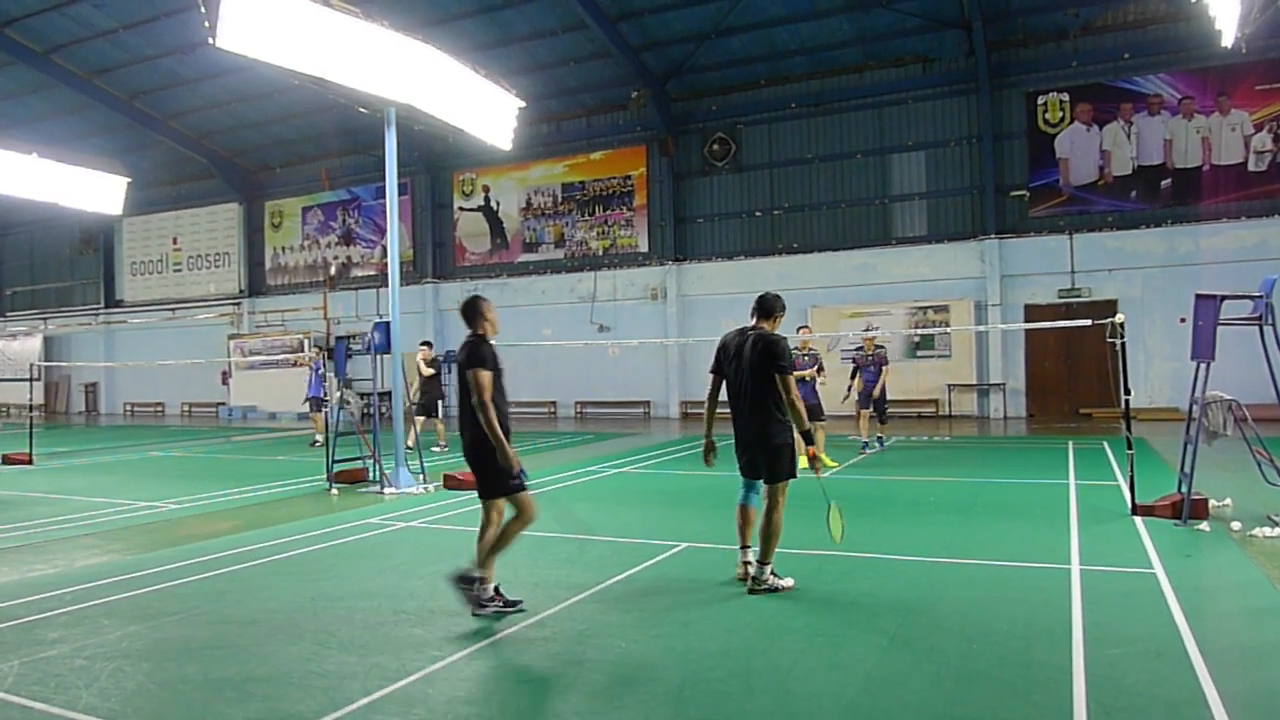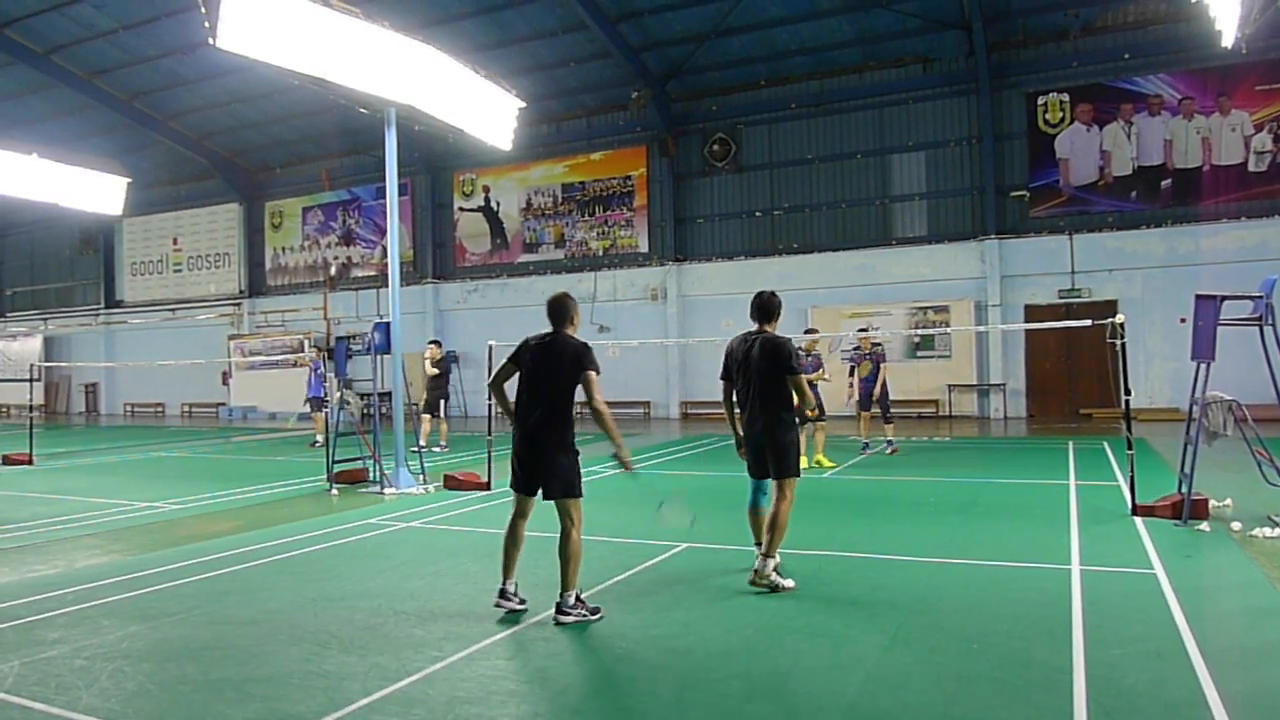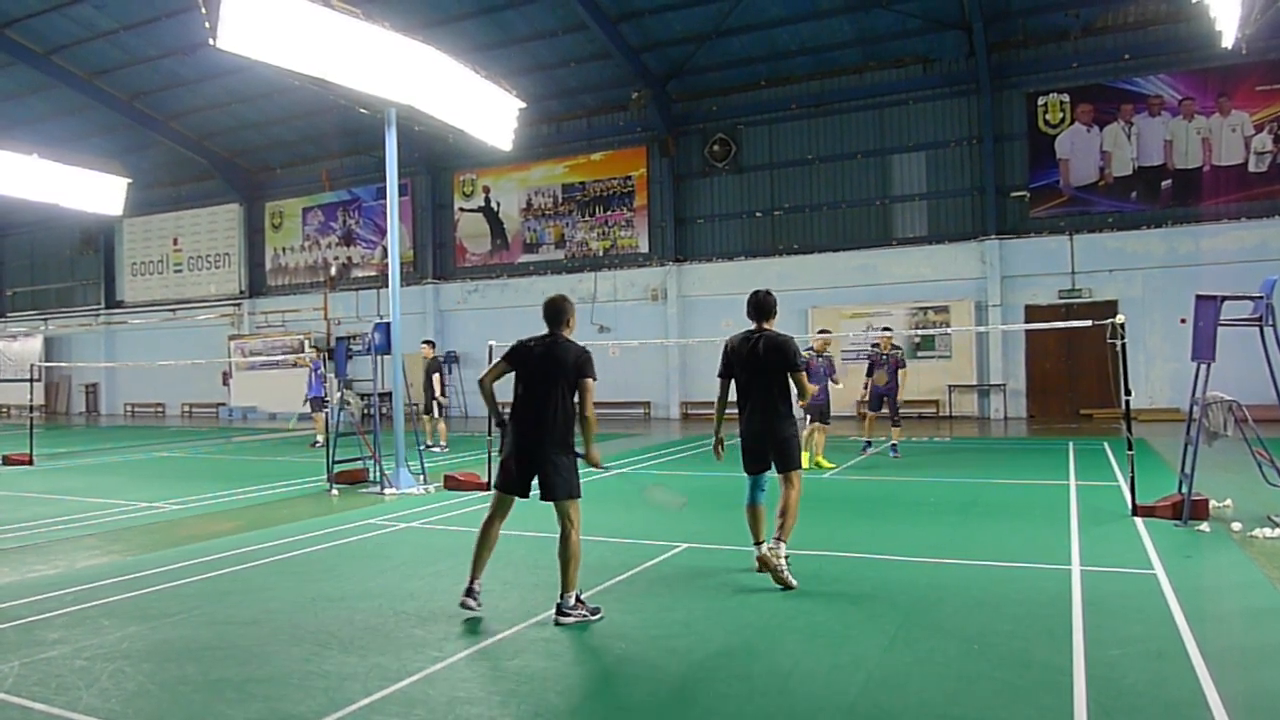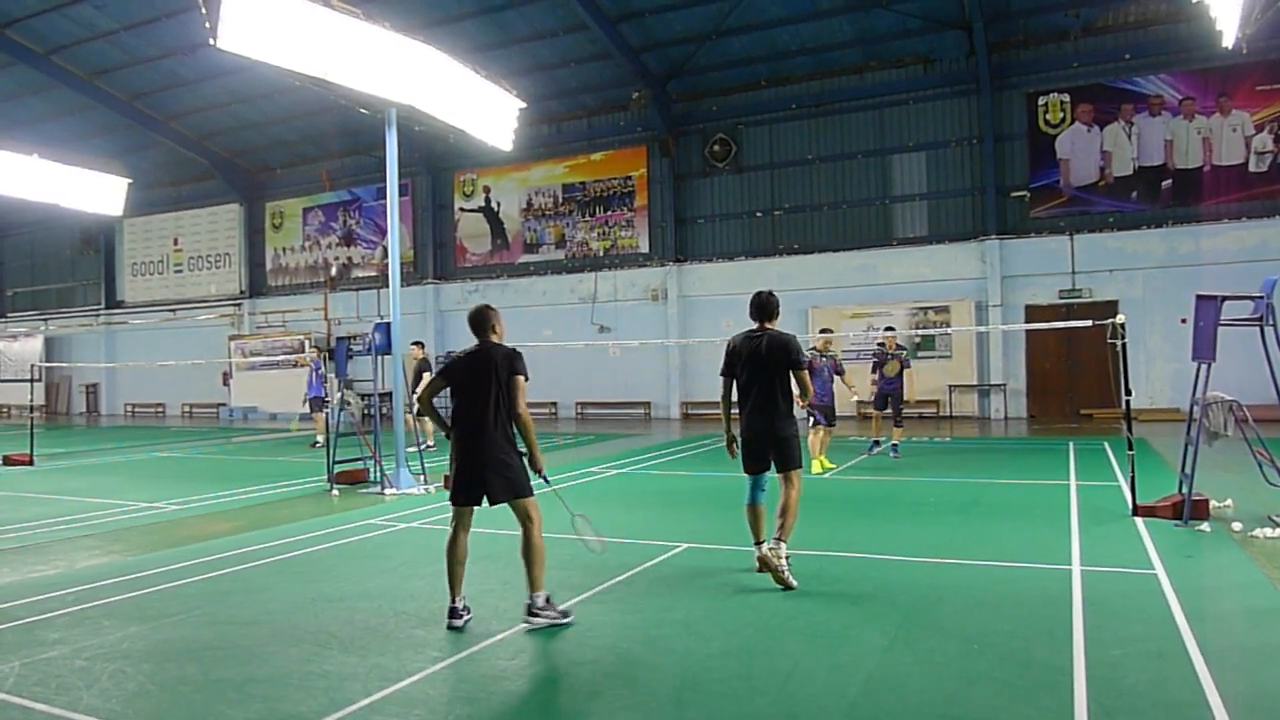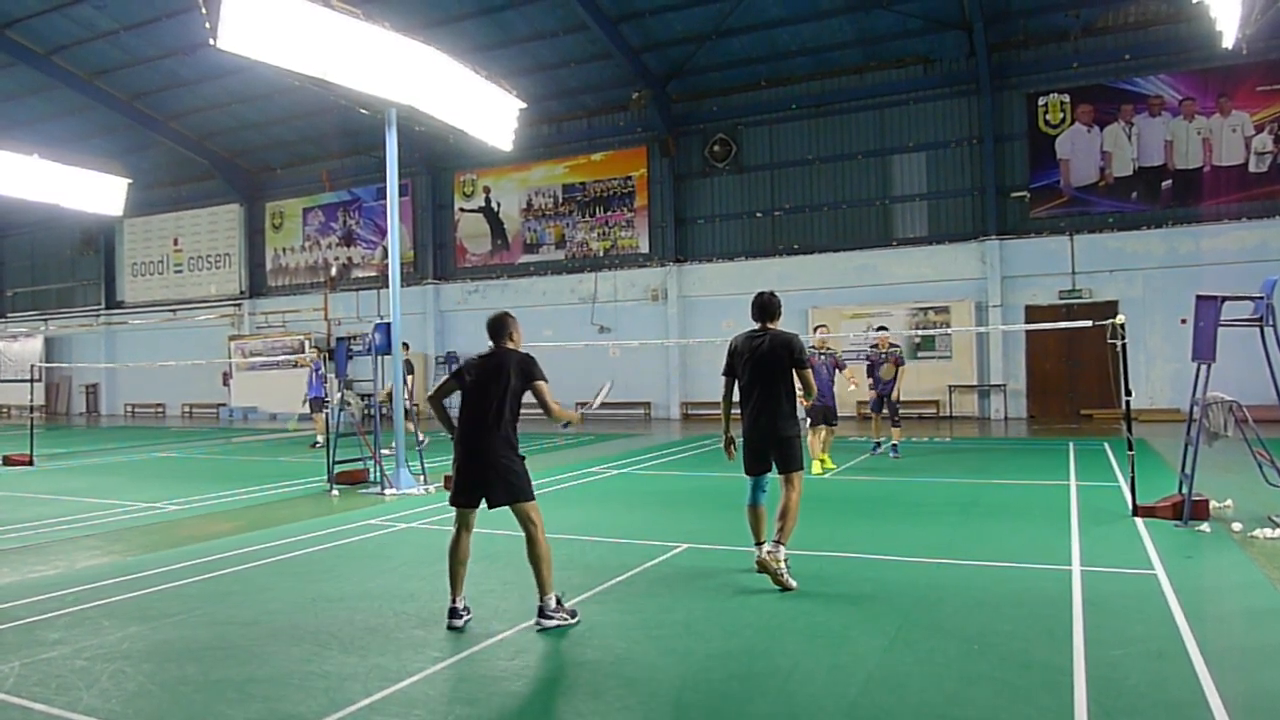
dt=0.5s
person 1, frame 1
left shoulder: (472, 348)
right shoulder: (480, 347)
right elbow: (482, 401)
right wrist: (502, 445)
left hip: (480, 445)
right hip: (489, 446)
left knee: (493, 516)
right knee: (526, 512)
left ankle: (486, 593)
right ankle: (473, 575)
person 1, frame 2
left shoulder: (529, 345)
right shoulder: (579, 351)
left elbow: (494, 385)
right elbow: (595, 403)
right wrist: (619, 446)
left hip: (524, 443)
right hip: (556, 446)
left knee: (519, 515)
right knee: (572, 522)
left ankle: (507, 589)
right ankle: (568, 602)
person 1, frame 3
left shoulder: (524, 348)
right shoulder: (579, 355)
left elbow: (485, 381)
right elbow: (586, 412)
left wrist: (500, 420)
right wrist: (589, 448)
left hip: (518, 444)
right hip: (556, 448)
left knee: (496, 515)
right knee: (570, 524)
left ankle: (473, 588)
right ankle: (569, 604)
person 1, frame 4
left shoulder: (458, 361)
right shoulder: (510, 357)
left elbow: (424, 398)
right elbow: (519, 410)
left wrist: (449, 430)
right wrist: (535, 450)
left hip: (464, 453)
right hip: (500, 452)
left knee: (460, 527)
right knee: (531, 522)
left ankle: (457, 606)
right ankle: (538, 602)
person 1, frame 5
left shoulder: (471, 364)
right shoulder: (524, 362)
left elbow: (434, 398)
right elbow: (550, 409)
left wrist: (455, 432)
right wrist: (572, 416)
left hip: (466, 453)
right hip: (501, 453)
left knee: (463, 528)
right knee: (534, 526)
left ankle: (457, 606)
right ankle: (548, 606)
person 2, frame 1
left shoulder: (727, 341)
right shoulder: (775, 343)
left elbow: (712, 394)
right elbow: (791, 398)
left wrist: (708, 436)
right wrist: (809, 442)
left hip: (743, 434)
right hip: (773, 434)
left knee: (749, 488)
right knee: (775, 499)
left ankle: (745, 560)
right ankle: (762, 575)
person 2, frame 2
left shoulder: (734, 345)
right shoulder: (781, 346)
left elbow: (726, 397)
right elbow: (804, 395)
left wrist: (736, 432)
right wrist: (810, 407)
left hip: (752, 432)
right hip: (781, 431)
left knee: (757, 489)
right knee: (783, 495)
left ankle: (763, 553)
right ankle: (764, 567)
person 2, frame 3
left shoulder: (732, 345)
right shoulder: (784, 343)
left elbow: (722, 394)
right elbow: (804, 391)
left wrist: (717, 431)
right wrist: (804, 398)
left hip: (750, 429)
right hip: (781, 426)
left knee: (755, 486)
right knee: (791, 486)
left ankle: (761, 551)
right ankle: (777, 550)
person 2, frame 4
left shoulder: (735, 344)
right shoulder: (787, 342)
left elbow: (726, 392)
right elbow: (807, 390)
left wrist: (728, 430)
right wrist: (804, 399)
left hip: (750, 427)
right hip: (781, 426)
left knee: (755, 485)
right knee: (791, 485)
left ankle: (761, 550)
right ankle: (777, 549)
person 2, frame 5
left shoulder: (737, 344)
right shoulder: (790, 341)
left elbow: (727, 393)
right elbow: (811, 389)
left wrist: (726, 430)
right wrist: (806, 397)
left hip: (752, 428)
right hip: (783, 426)
left knee: (756, 487)
right knee: (792, 487)
left ankle: (761, 551)
right ankle: (776, 552)
